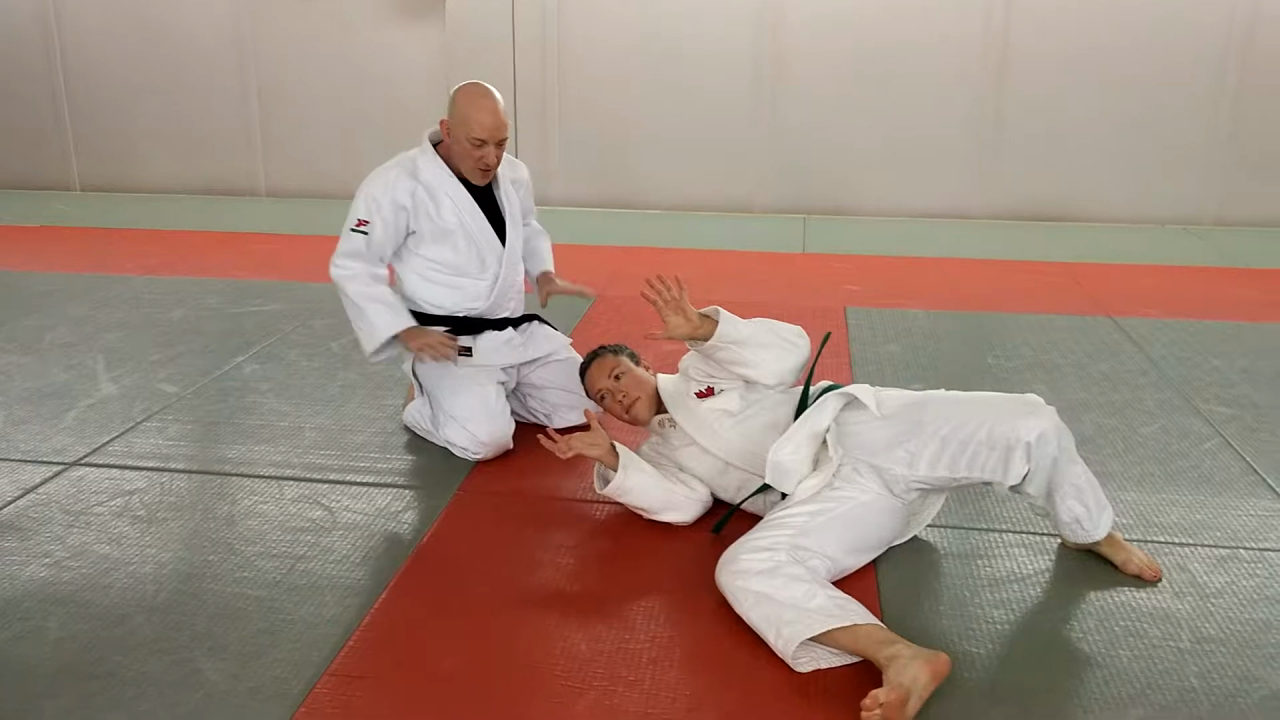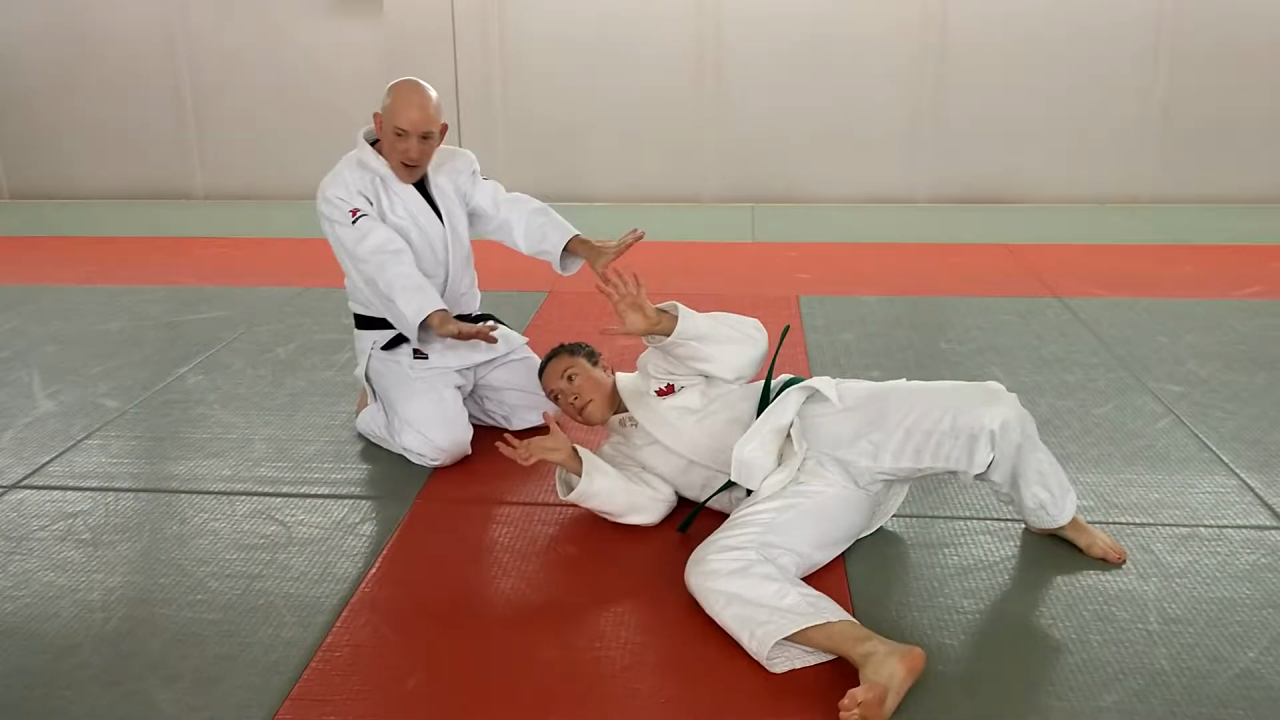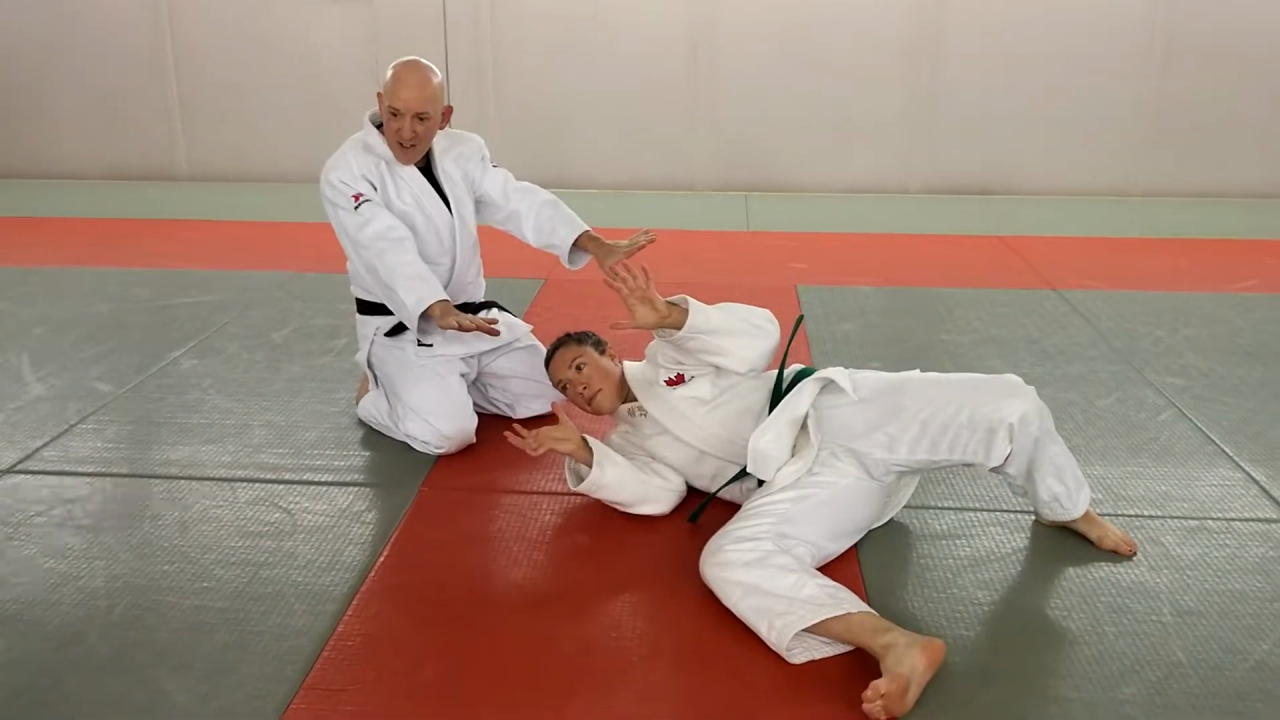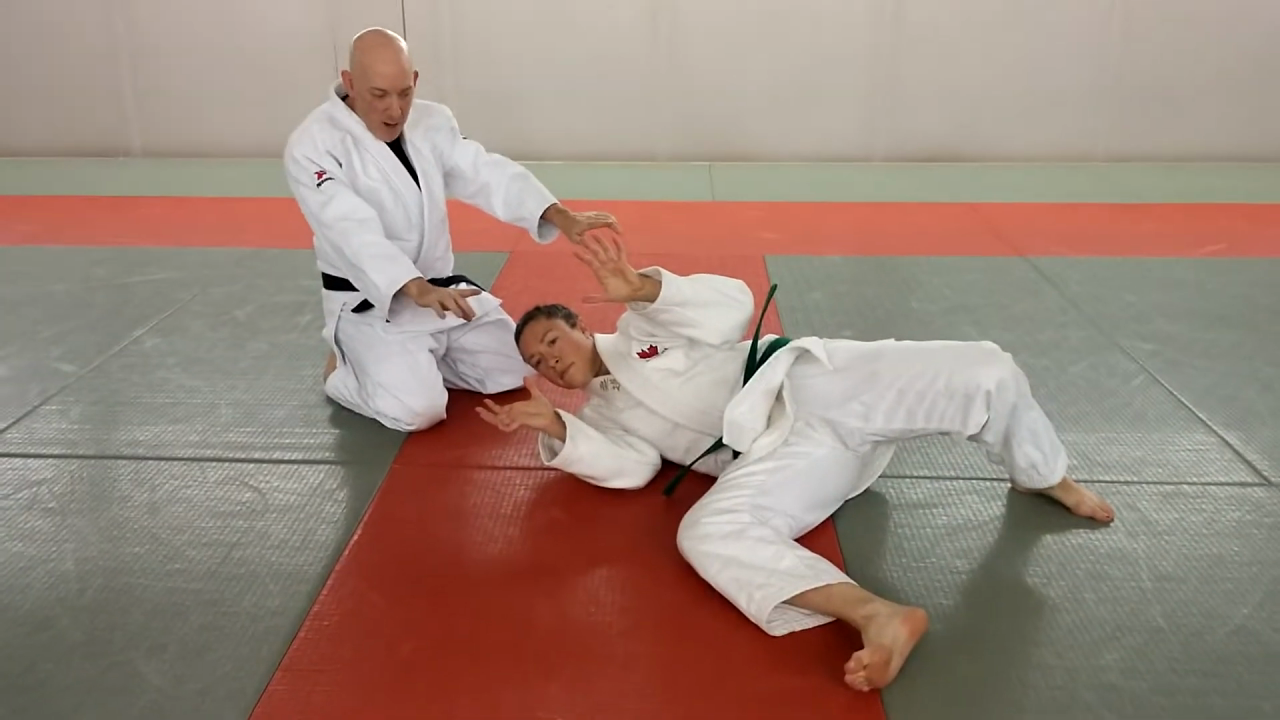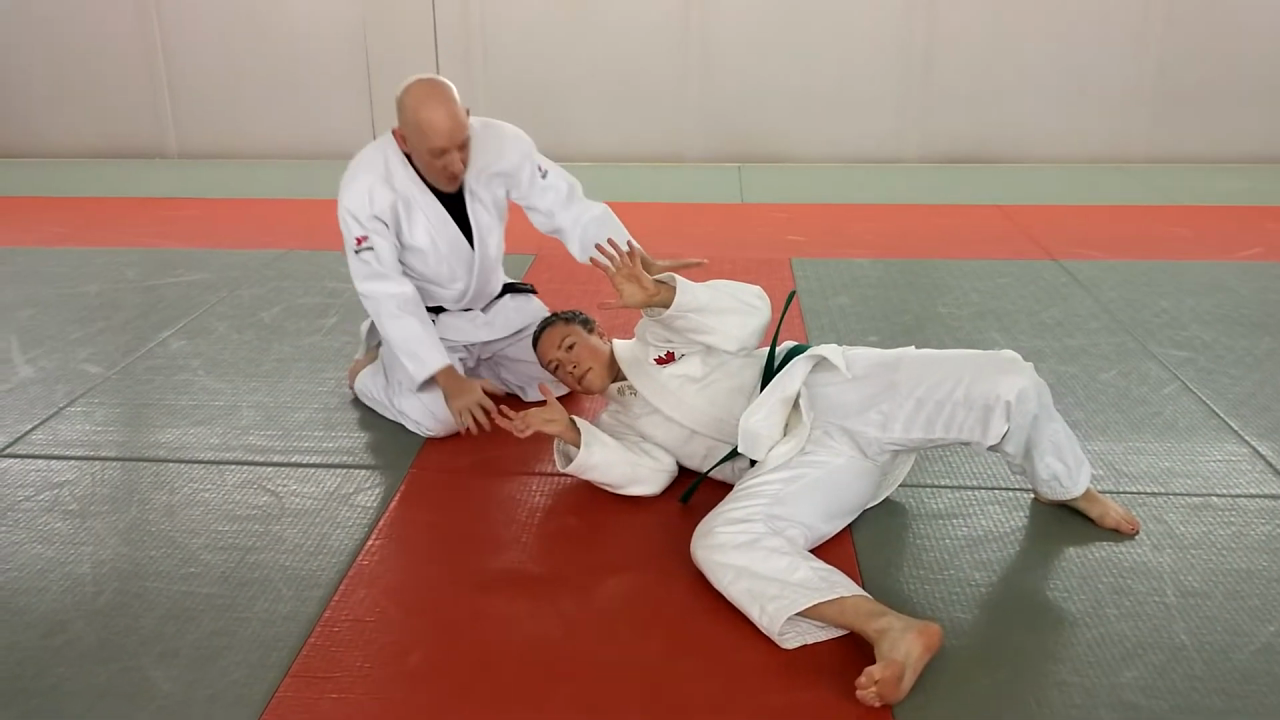
dt=0.7s
person 1, frame 1
left shoulder: (701, 366)
right shoulder: (661, 452)
left elbow: (787, 351)
right elbow: (679, 502)
left wrist: (703, 328)
right wrist: (610, 460)
left hip: (863, 428)
right hip: (825, 492)
left knee: (1025, 424)
right knee: (744, 572)
left ankle: (1092, 535)
right ankle: (903, 658)
person 1, frame 2
left shoulder: (659, 365)
right shoulder: (622, 451)
left elbow: (745, 344)
right elbow: (644, 503)
left wrist: (660, 323)
right wrist: (572, 464)
left hip: (828, 421)
right hip: (790, 488)
left knee: (990, 412)
right knee: (713, 570)
left ankle: (1057, 521)
right ankle: (877, 653)
person 1, frame 3
left shoulder: (669, 352)
right shoulder: (631, 439)
left elbow: (757, 336)
right elbow: (655, 492)
left wrist: (670, 316)
right wrist: (581, 453)
left hip: (840, 411)
right hip: (802, 477)
left knee: (1007, 403)
right knee: (728, 562)
left ankle: (1068, 513)
right ankle: (896, 644)
person 1, frame 4
left shoulder: (640, 327)
right shoulder: (602, 414)
left elbow: (730, 307)
right elbow: (630, 466)
left wrist: (642, 288)
right wrist: (554, 428)
left hip: (814, 381)
right hip: (779, 449)
left knee: (984, 371)
right knee: (705, 535)
left ankle: (1044, 479)
right ankle: (877, 614)
person 1, frame 5
left shoulder: (658, 329)
right shoulder: (619, 420)
left elbow: (745, 312)
right elbow: (646, 474)
left wrist: (657, 293)
right wrist: (571, 435)
left hip: (830, 388)
right hip: (793, 456)
left knee: (1004, 379)
right knee: (719, 544)
left ankle: (1068, 490)
right ankle: (892, 628)
person 2, frame 1
left shoulder: (513, 176)
right shoulder: (396, 185)
right elbow: (352, 268)
left wrist: (544, 275)
right wrist: (403, 331)
left hip: (520, 332)
right hip: (449, 344)
left knee: (585, 409)
right knee: (486, 439)
left ankle: (495, 392)
right ankle: (423, 400)
person 2, frame 2
left shoulder: (455, 166)
right shoulder: (343, 189)
left elbow: (510, 213)
right elbow: (386, 264)
left wrist: (584, 248)
right wrist: (439, 321)
left hip: (469, 328)
right hip: (401, 342)
left knee: (543, 408)
right knee: (442, 445)
left ankle: (449, 396)
right ankle: (378, 405)
person 2, frame 3
left shoulder: (463, 151)
right shoulder: (347, 171)
left elbow: (517, 202)
right elbow: (388, 251)
left wrist: (595, 244)
right wrist: (439, 310)
left hip: (473, 315)
right hip: (403, 329)
left knee: (546, 395)
right knee: (447, 433)
left ankle: (450, 386)
right ankle: (378, 392)
person 2, frame 4
left shoulder: (432, 121)
right shoulder: (312, 145)
left elbow: (486, 175)
right elbow: (353, 231)
left wrist: (560, 216)
right wrist: (416, 289)
left hip: (442, 290)
right hip: (370, 304)
left knee: (515, 371)
right knee: (417, 409)
left ankle: (420, 360)
right ankle: (345, 370)
person 2, frame 5
left shoulder: (494, 142)
right shoulder: (365, 186)
left elbow: (564, 208)
right elbow: (387, 293)
right wrist: (445, 378)
left hip: (491, 306)
right hip: (417, 322)
right knee: (438, 419)
right ankle: (370, 372)
